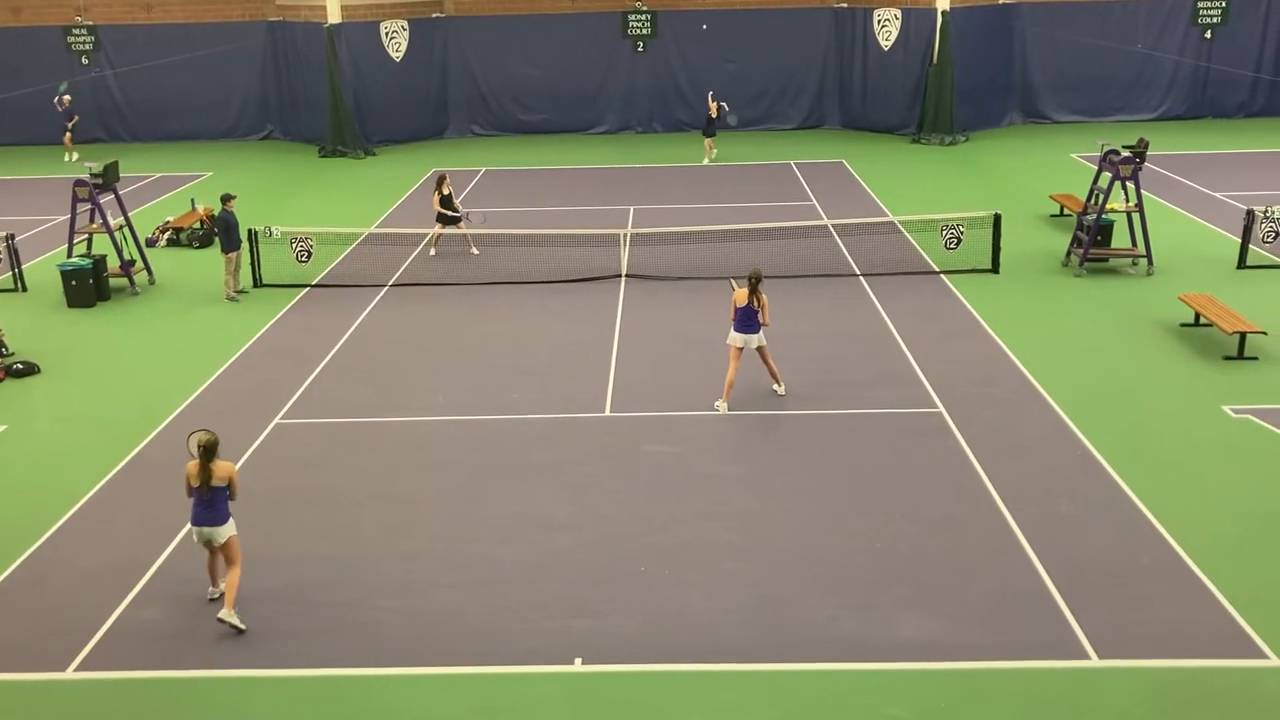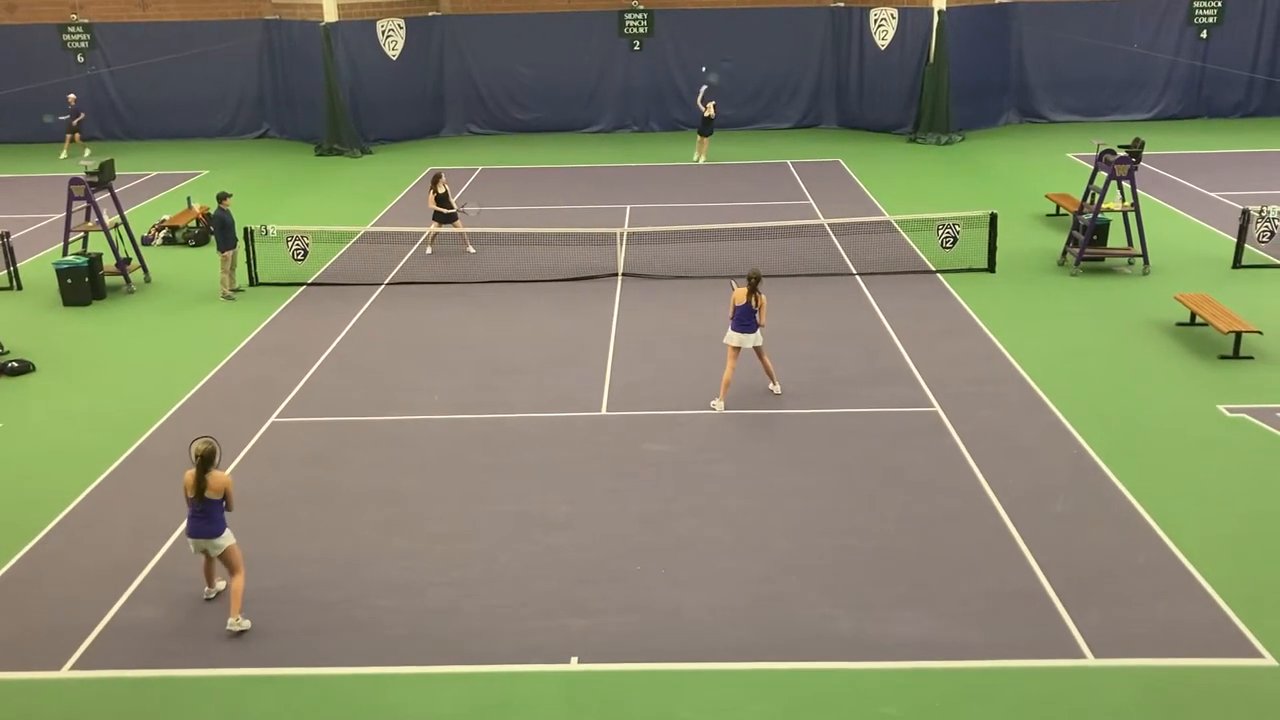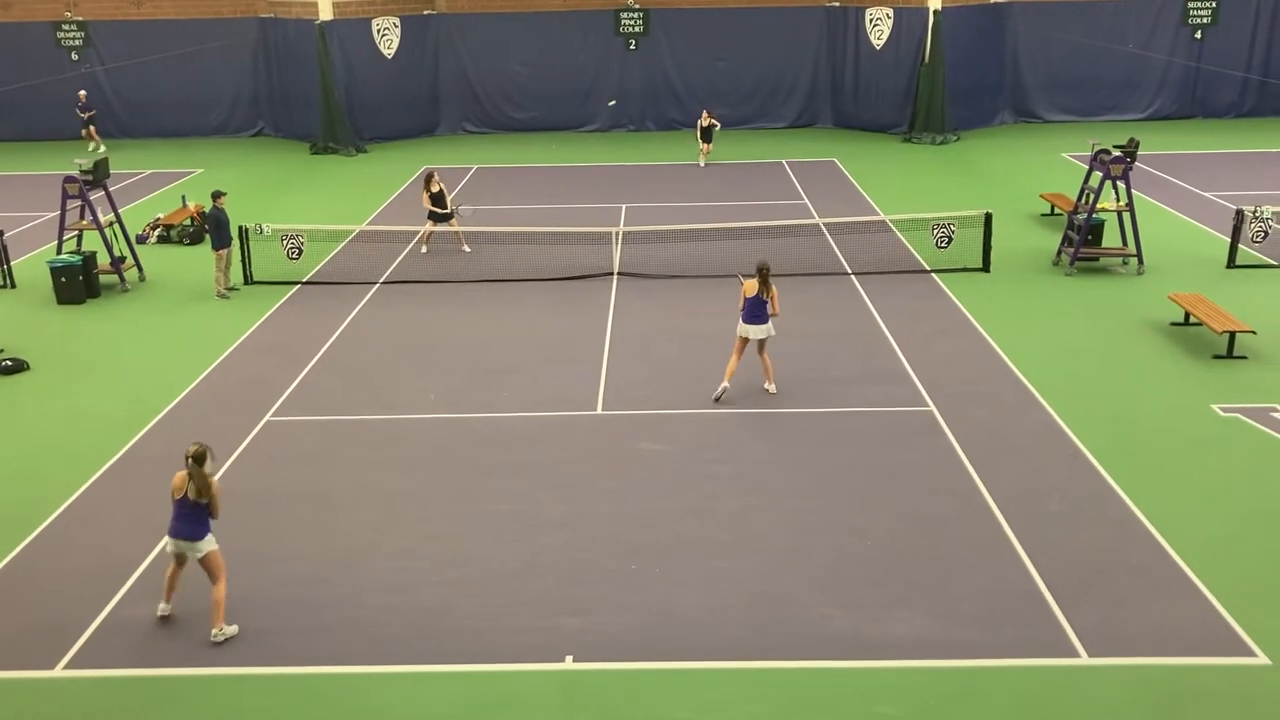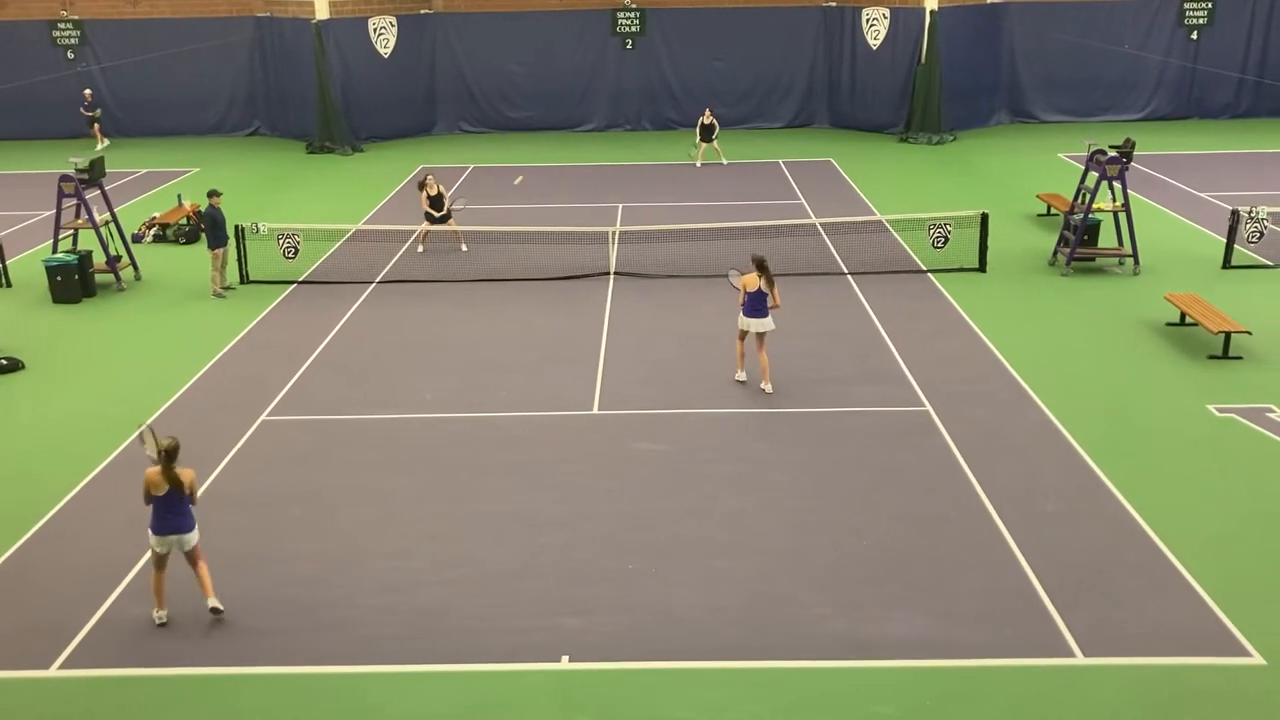
dt=0.3s
person 1, frame 1
left shoulder: (191, 468)
right shoulder: (228, 468)
right elbow: (234, 497)
left hip: (198, 525)
right hip: (220, 524)
left knee: (213, 551)
right knee: (234, 566)
left ankle: (215, 588)
right ankle: (227, 610)
person 1, frame 2
left shoulder: (188, 477)
right shoulder: (224, 479)
right elbow: (230, 508)
left hip: (193, 534)
right hip: (217, 533)
left knee: (209, 556)
right knee: (238, 572)
left ankle: (211, 588)
right ankle: (234, 619)
person 1, frame 3
left shoulder: (177, 478)
right shoulder: (210, 485)
left elbow: (175, 505)
right elbow: (215, 515)
left hip: (175, 536)
right hip: (199, 538)
left knee: (177, 564)
right knee: (219, 579)
left ankle: (165, 606)
right ankle: (218, 629)
person 1, frame 4
left shoulder: (150, 474)
right shoulder: (188, 475)
left elbow: (147, 501)
left hip: (160, 532)
right hip: (186, 530)
left knee: (159, 569)
right knee: (198, 563)
left ankle: (160, 612)
right ankle: (211, 600)
